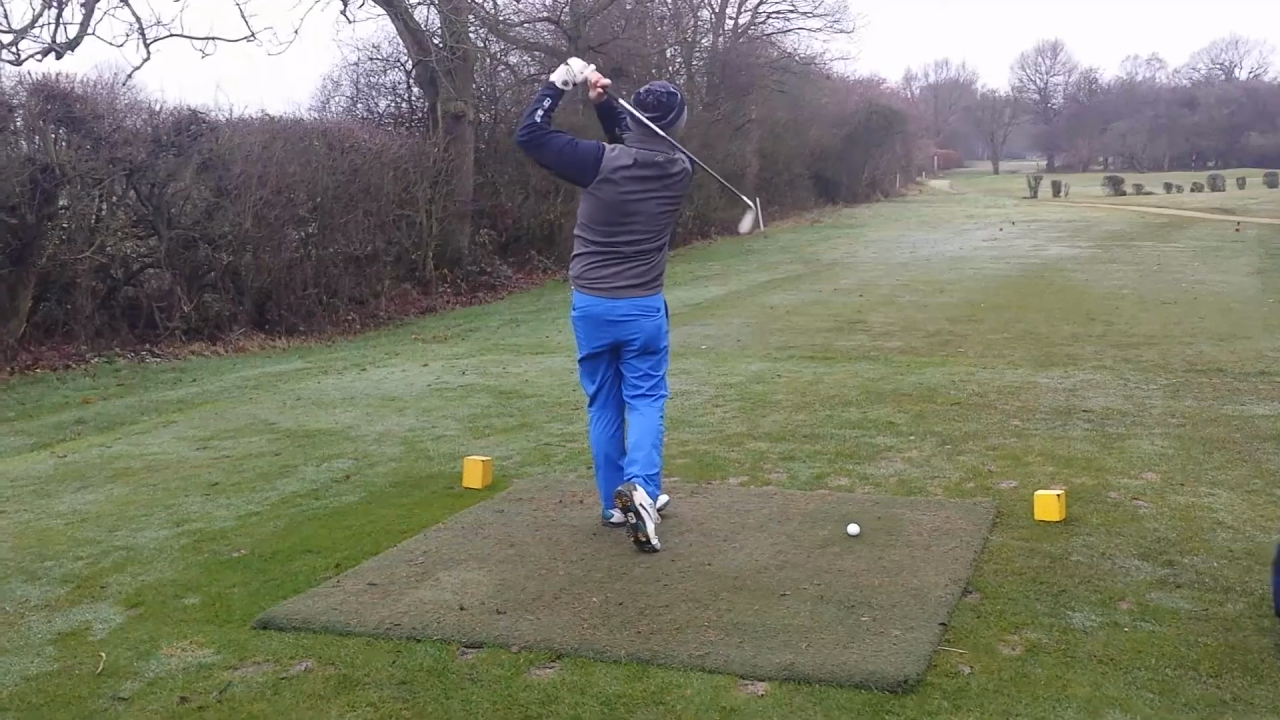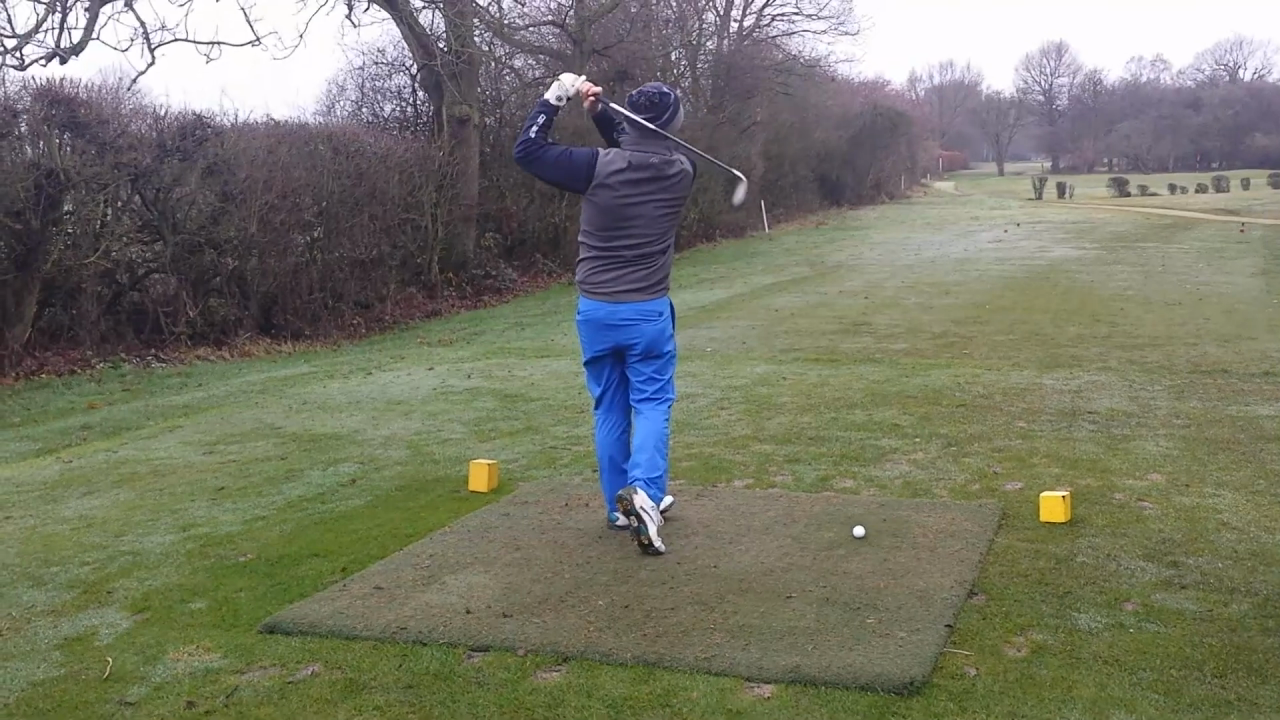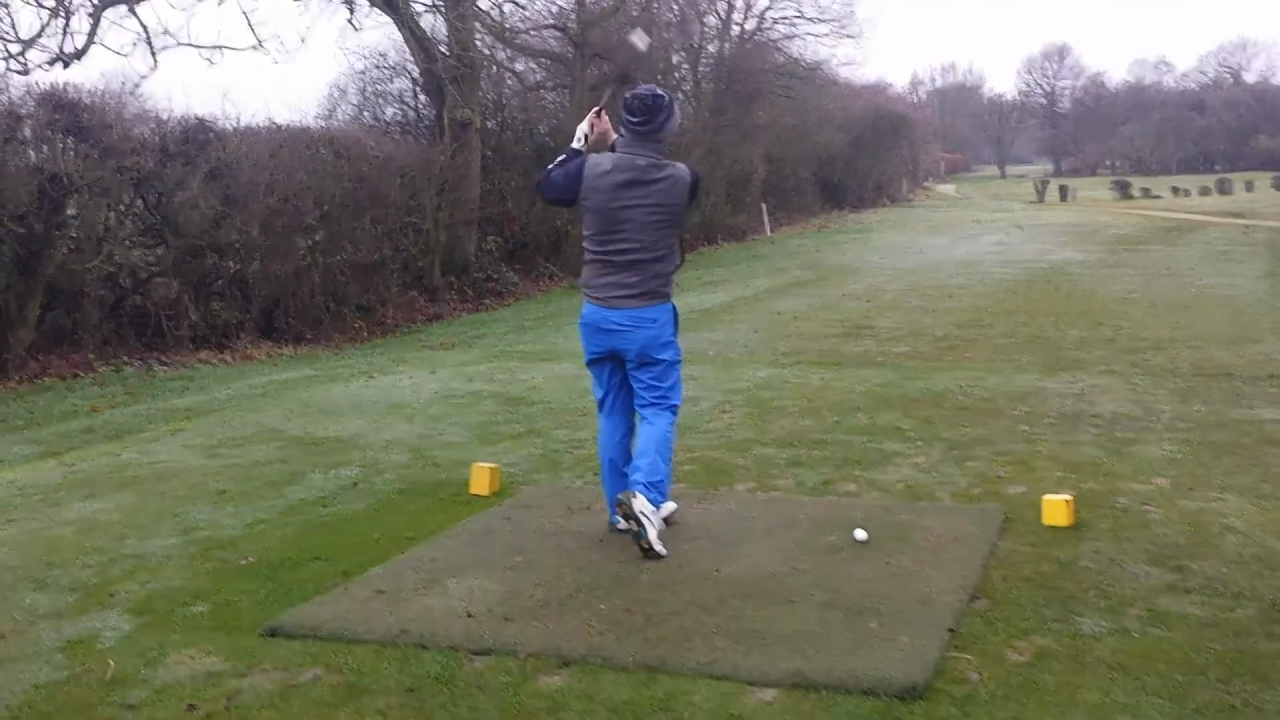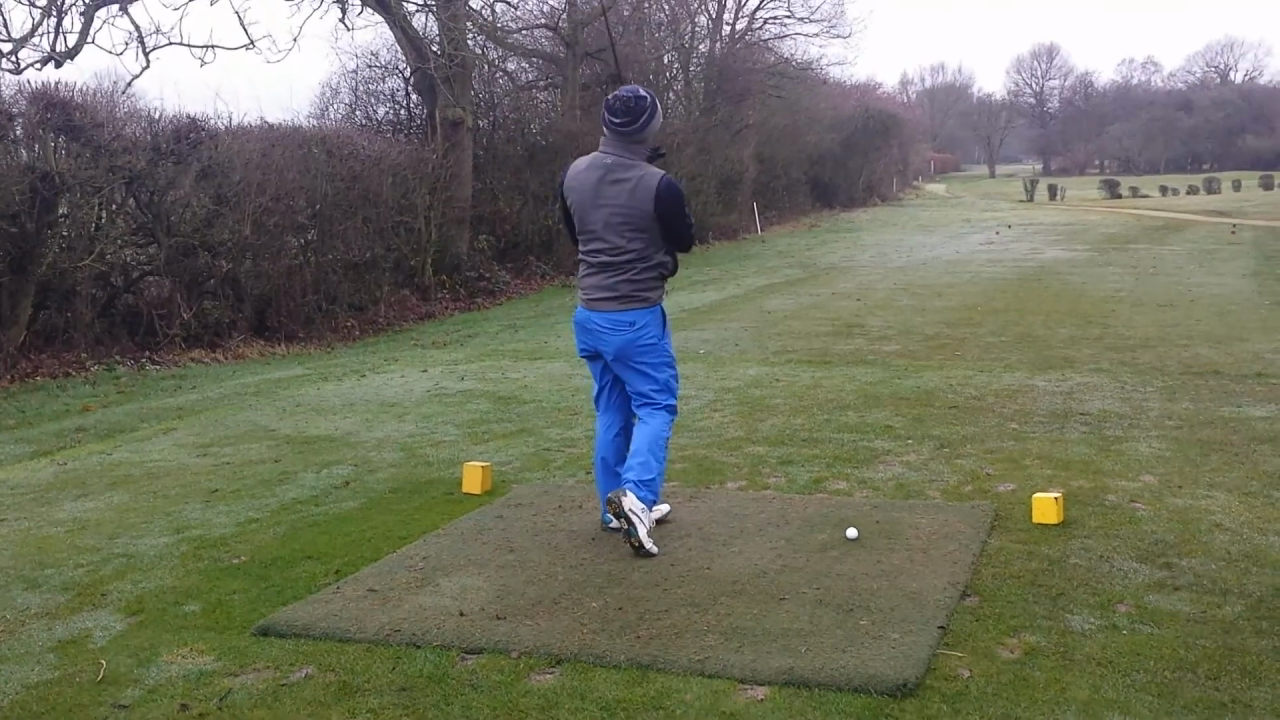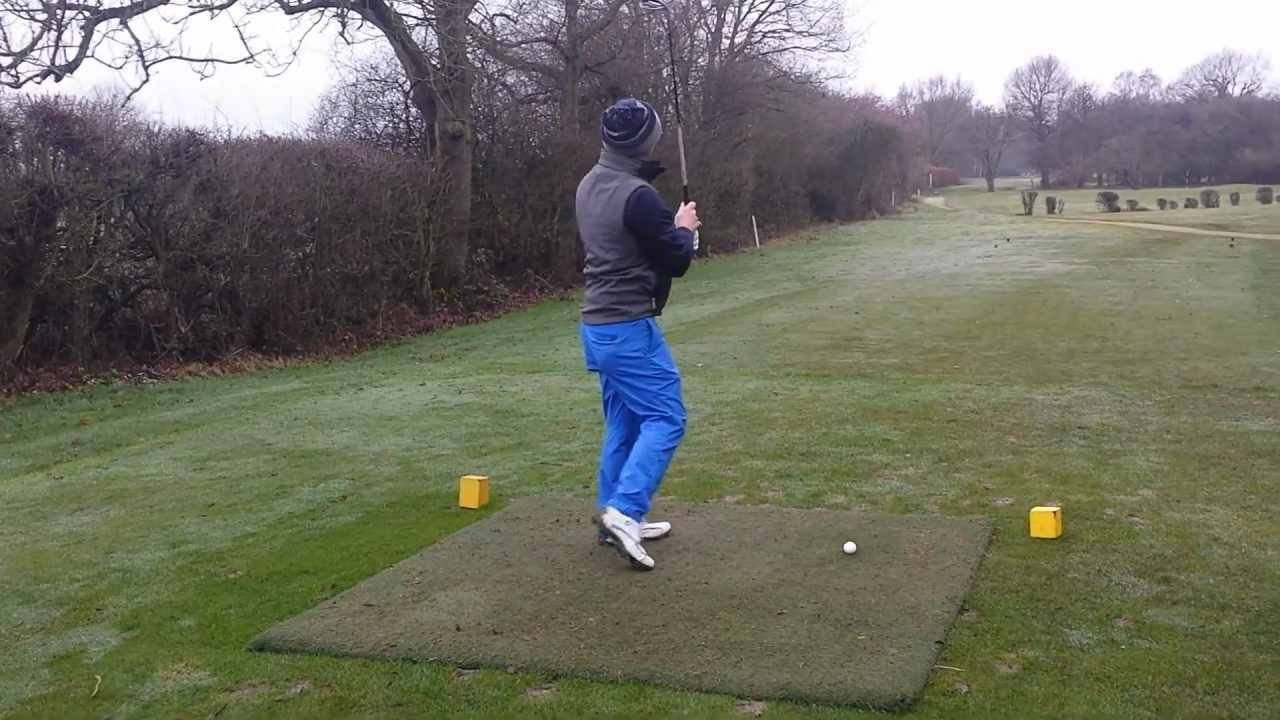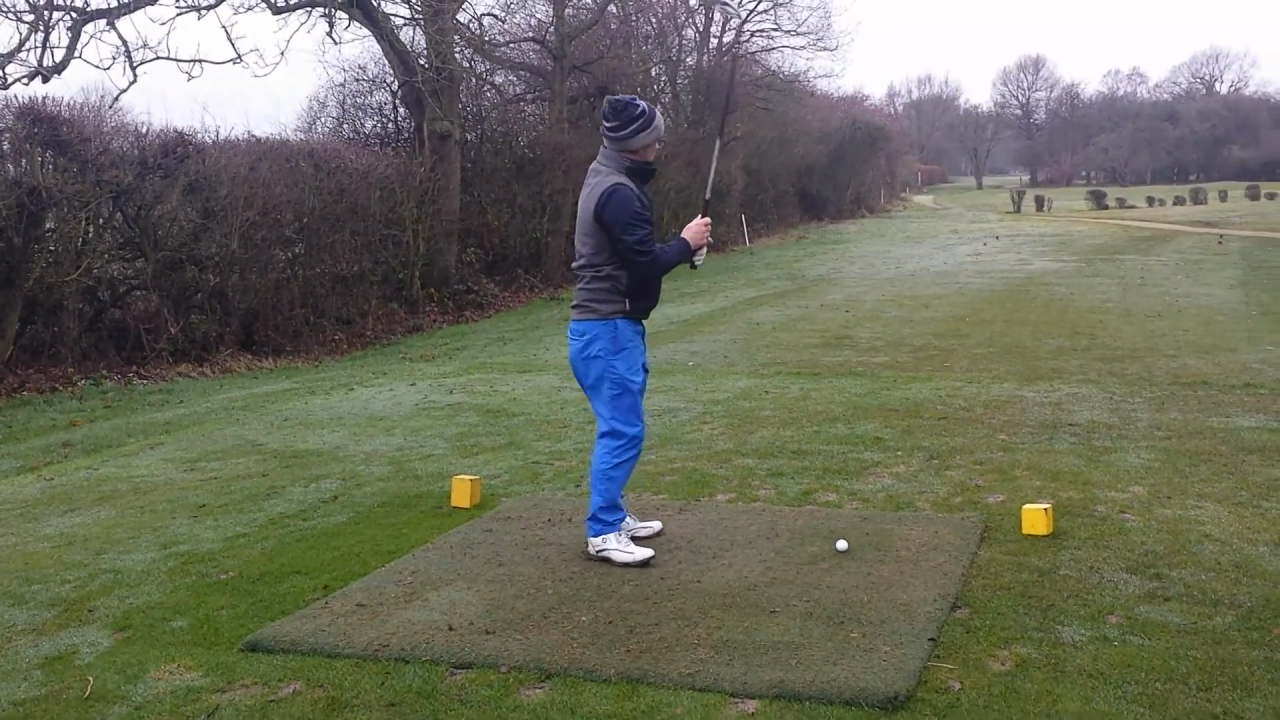
dt=0.3s
person 1, frame 1
left shoulder: (602, 163)
right shoulder: (680, 170)
left elbow: (529, 135)
left wrist: (559, 79)
right wrist: (603, 102)
left hip: (591, 305)
right hip: (643, 308)
left knee: (603, 404)
right knee: (645, 400)
left ankle: (615, 502)
right ankle: (641, 489)
person 1, frame 2
left shoulder: (598, 166)
right shoulder: (682, 171)
left elbow: (527, 152)
left wrist: (555, 96)
right wrist: (598, 110)
left hip: (596, 310)
right hip: (649, 311)
left knee: (609, 408)
right knee: (653, 404)
left ankle: (621, 504)
right ankle: (645, 492)
person 1, frame 3
left shoulder: (591, 170)
right shoulder: (683, 180)
left elbow: (546, 188)
left wrist: (582, 140)
right wrist: (611, 141)
left hip: (598, 314)
right hip: (649, 315)
left knee: (613, 411)
right knee: (658, 409)
left ankle: (621, 508)
right ankle: (646, 495)
person 1, frame 4
left shoulder: (576, 174)
right shoulder: (658, 185)
right elbow: (683, 241)
left hip: (590, 314)
right hip: (635, 317)
left knee: (612, 412)
right knee: (656, 407)
left ankle: (616, 505)
right ankle: (636, 496)
person 1, frame 5
left shoulder: (589, 186)
right shoulder: (638, 196)
right elbow: (676, 261)
left wrist: (667, 229)
right wrist: (684, 230)
left hip: (599, 325)
right hip: (630, 328)
left knee: (623, 424)
right knee: (664, 420)
left ankle: (618, 518)
right ankle: (622, 510)
person 1, frame 6
left shoulder: (609, 181)
right shoulder: (619, 192)
right elbow: (644, 263)
left wrist: (682, 246)
right wrist: (687, 243)
left hip: (615, 324)
right hip: (607, 328)
left knee: (622, 425)
right knee: (622, 430)
left ankle: (611, 516)
right ankle: (603, 534)
